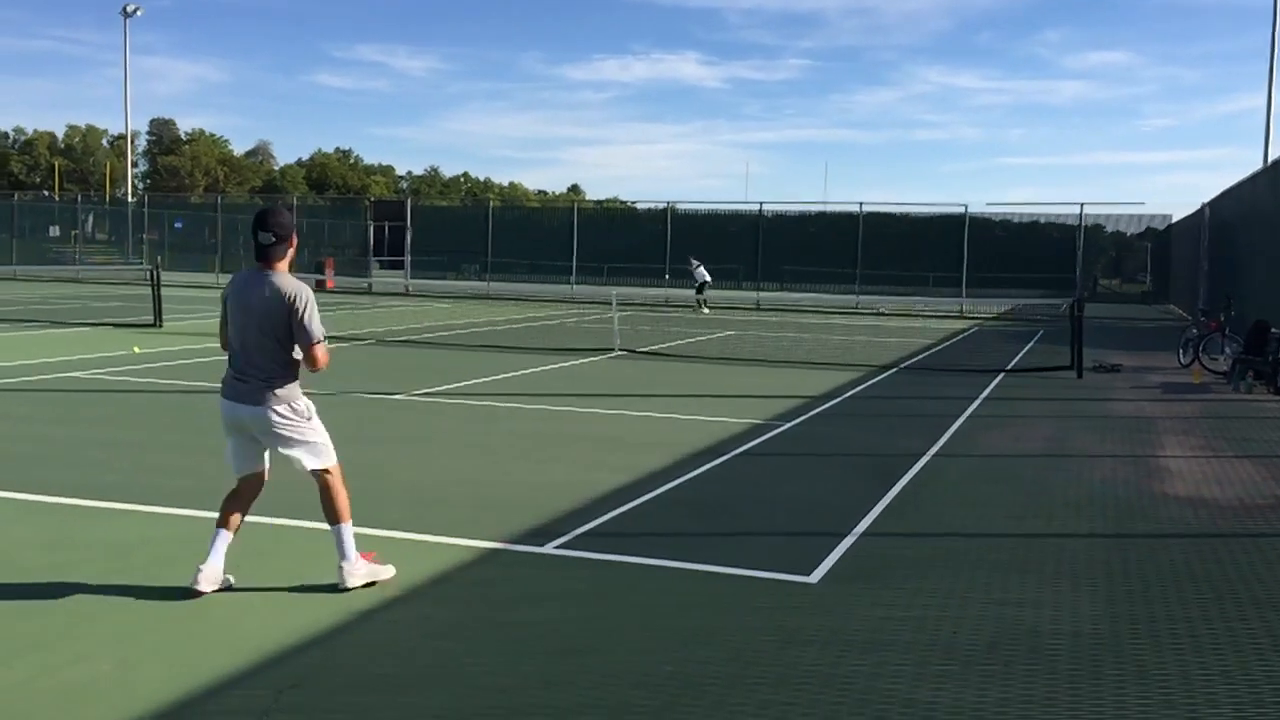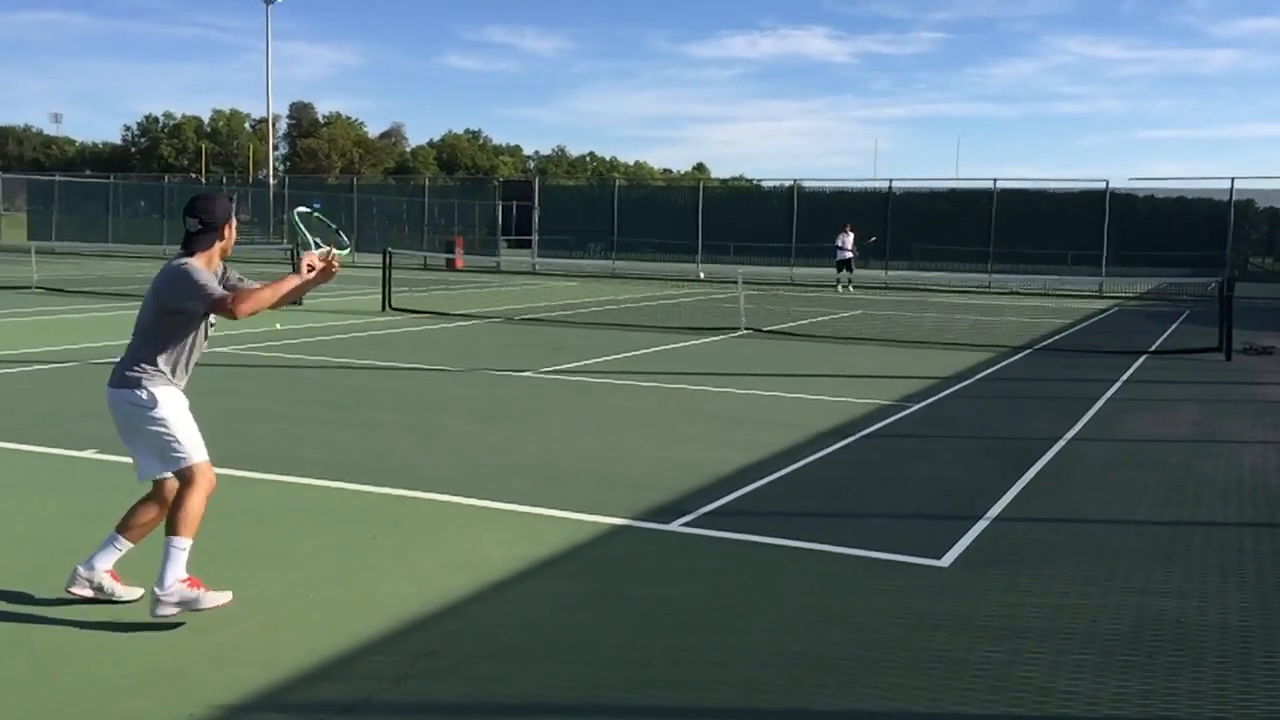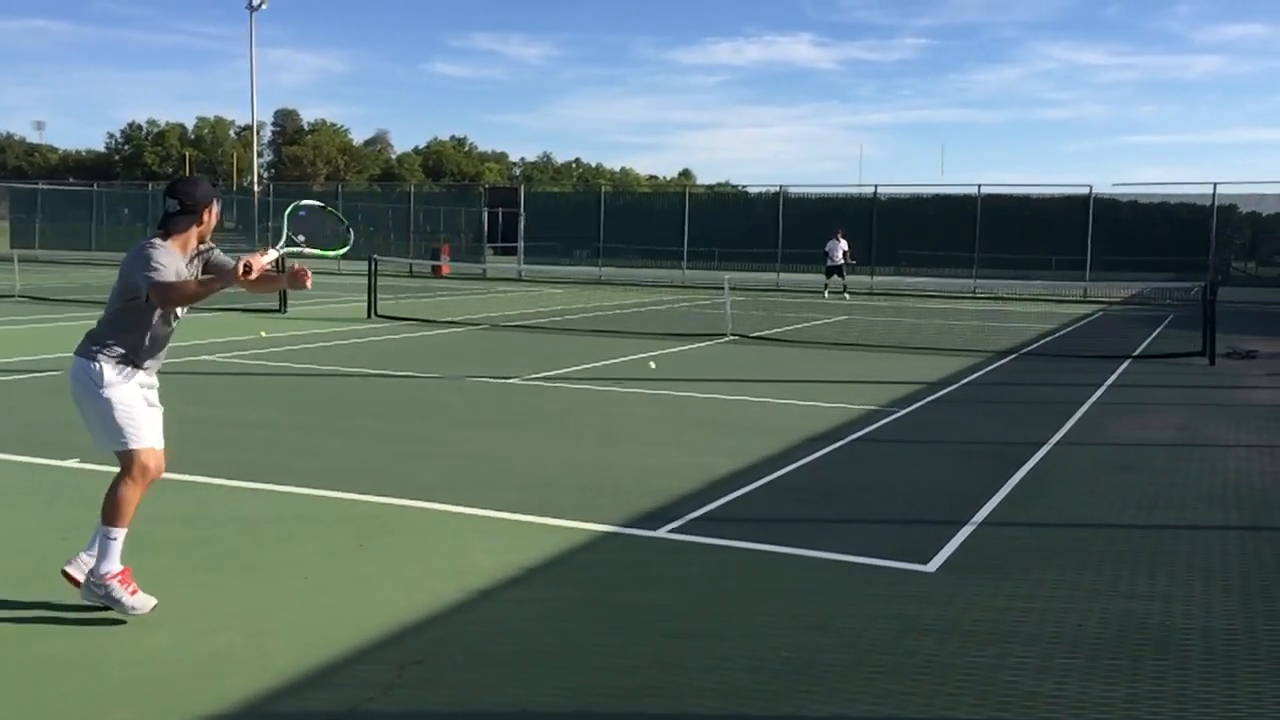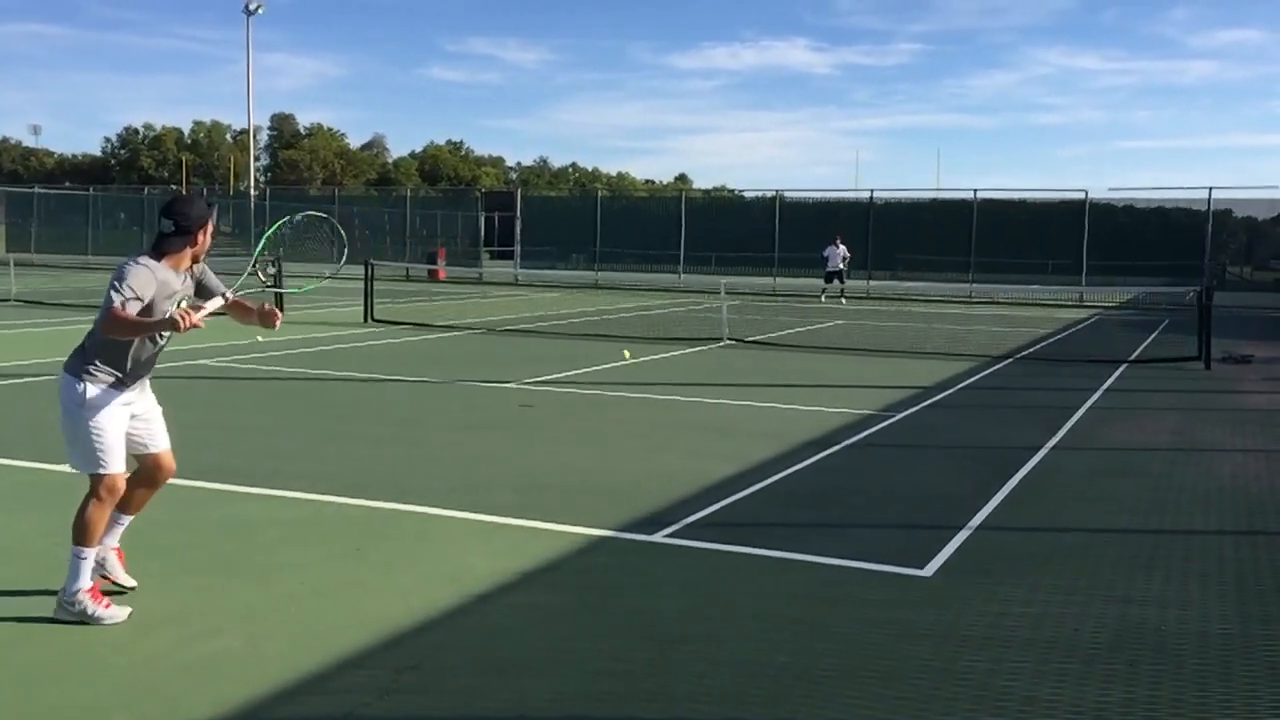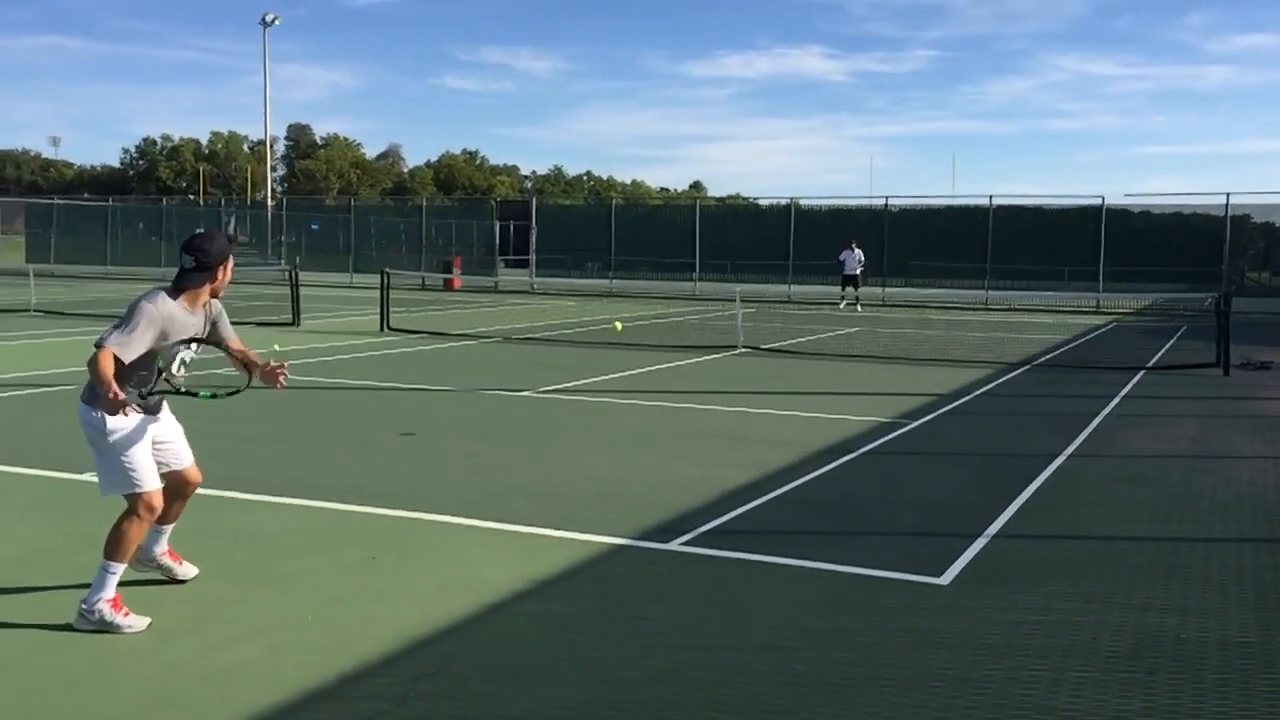
dt=1s
person 1, frame 1
left shoulder: (234, 285)
right shoulder: (297, 292)
right elbow: (317, 361)
right wrist: (300, 357)
left hip: (234, 401)
right hip: (275, 402)
left knee: (249, 481)
right knee: (329, 473)
left ankle: (210, 569)
right ankle: (351, 564)
person 1, frame 2
left shoulder: (215, 272)
right shoulder: (184, 273)
left elbow: (263, 298)
right elbow: (237, 308)
left wrist: (312, 278)
right wrist: (296, 277)
left hip: (147, 392)
right hip: (143, 391)
left knee: (167, 493)
right knee: (199, 477)
left ankle: (92, 572)
right ankle: (171, 586)
person 1, frame 3
left shoulder: (200, 252)
right shoulder: (152, 255)
left elbow: (248, 278)
right elbow: (166, 296)
left wrist: (285, 280)
right wrist: (228, 280)
left hip: (137, 373)
right hip: (104, 369)
left knee: (150, 469)
right knee: (139, 466)
left ankle: (90, 562)
right ankle: (105, 574)
person 1, frame 4
left shoulder: (194, 271)
right shoulder: (141, 272)
left elbow: (231, 305)
right elbow: (110, 322)
left wrist: (258, 314)
right wrist: (161, 323)
left hip: (132, 386)
right hip: (93, 385)
left knee: (159, 467)
right knee: (108, 485)
left ankle: (105, 547)
right ankle: (75, 594)
person 1, frame 5
left shoulder: (210, 307)
right shoulder: (154, 310)
left elbow: (235, 350)
right elbow: (101, 356)
left wrist: (262, 370)
right wrist: (109, 390)
left hip: (151, 409)
right hip: (112, 413)
left knee: (187, 480)
right knee: (147, 503)
left ankle: (154, 552)
right ankle: (97, 604)
